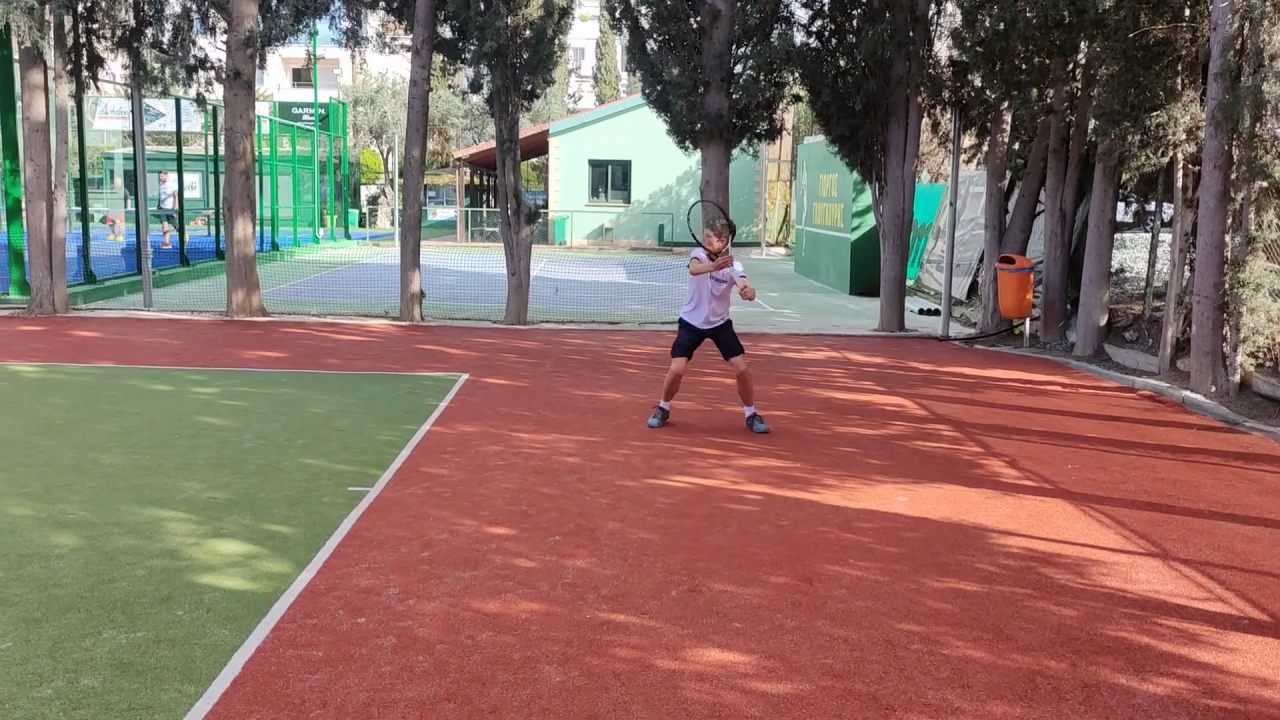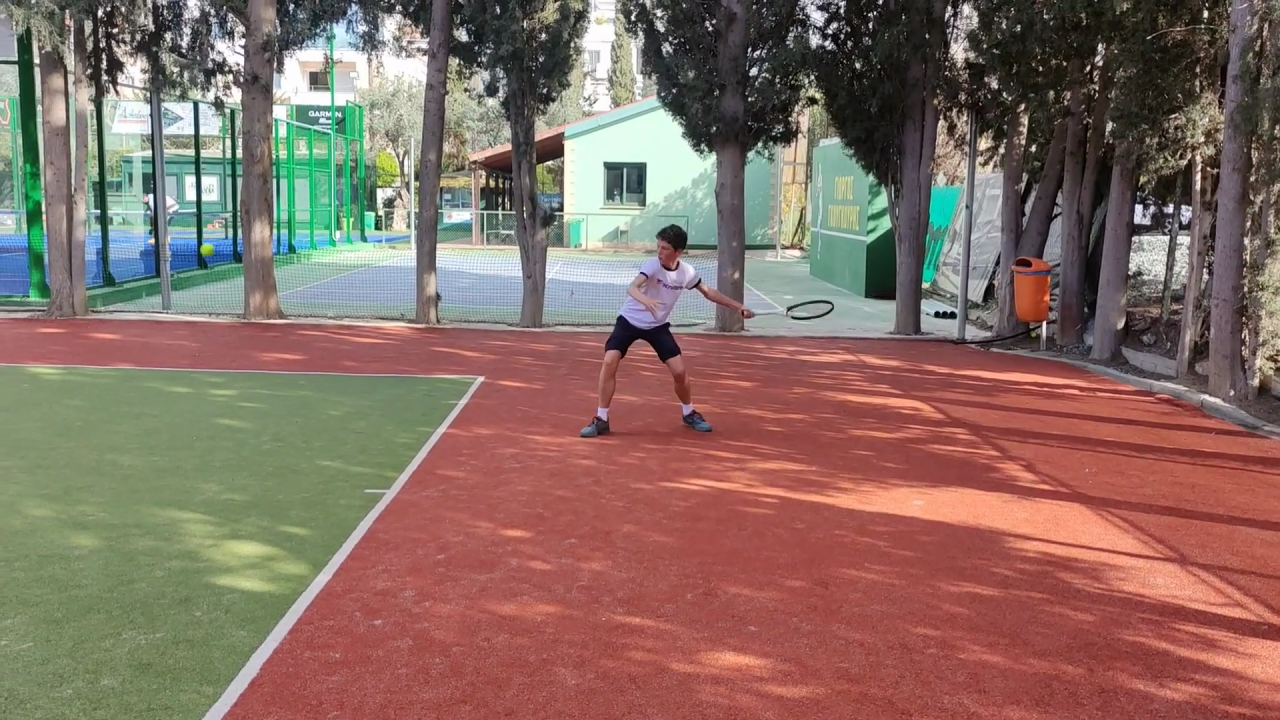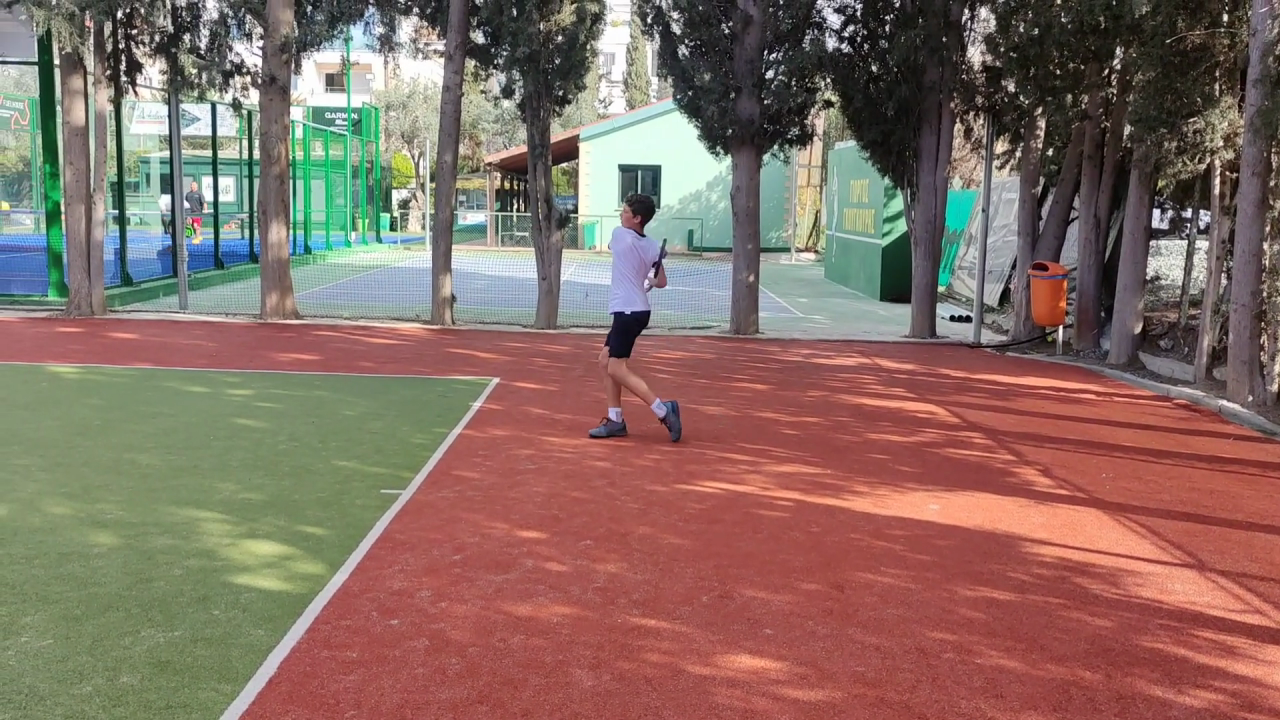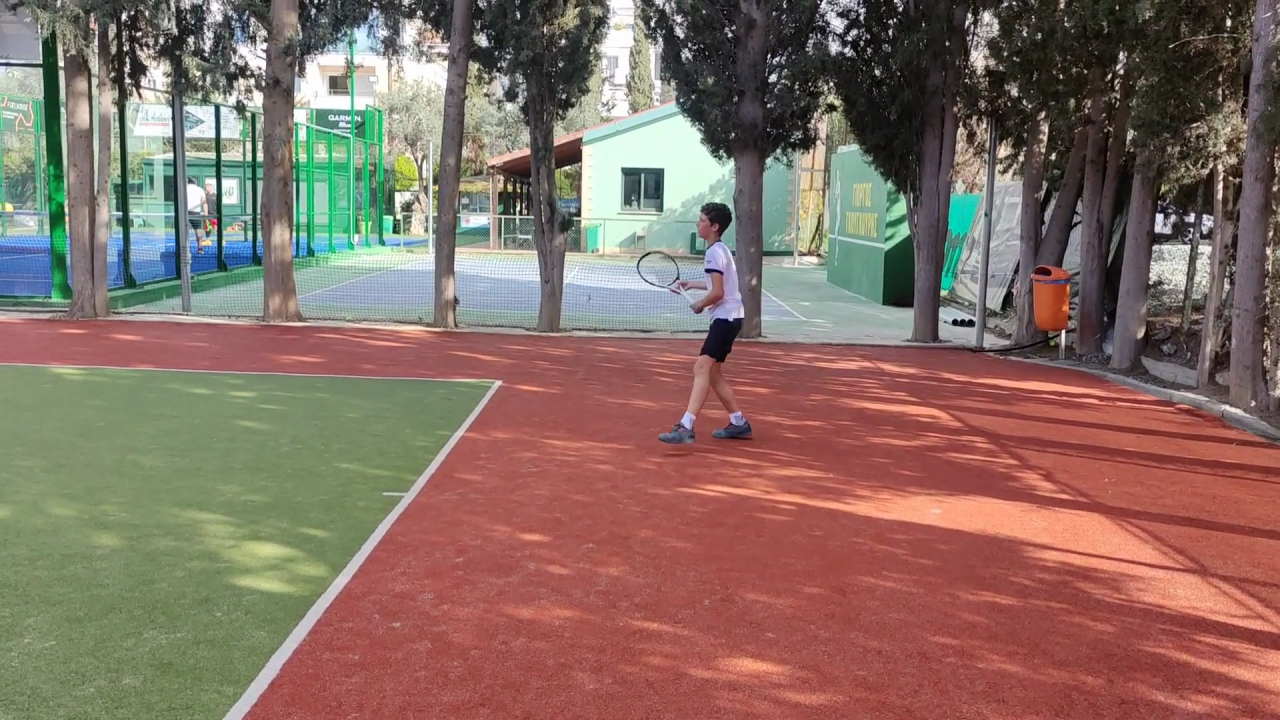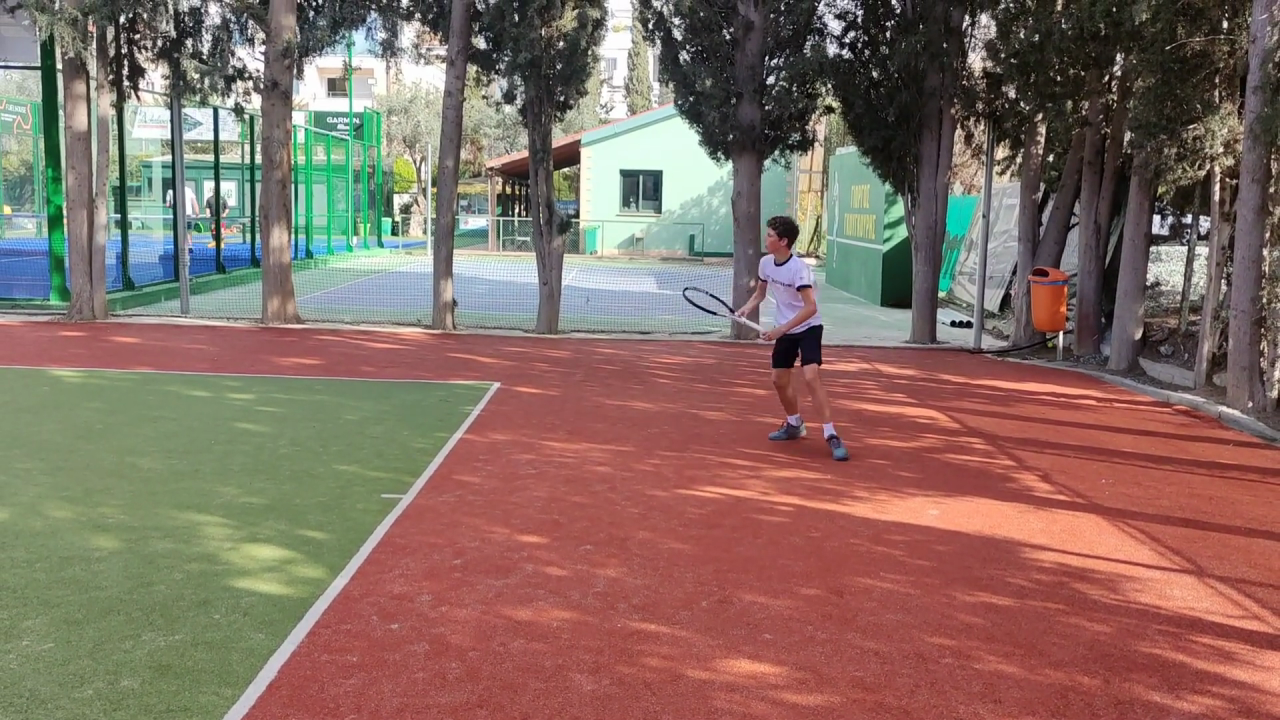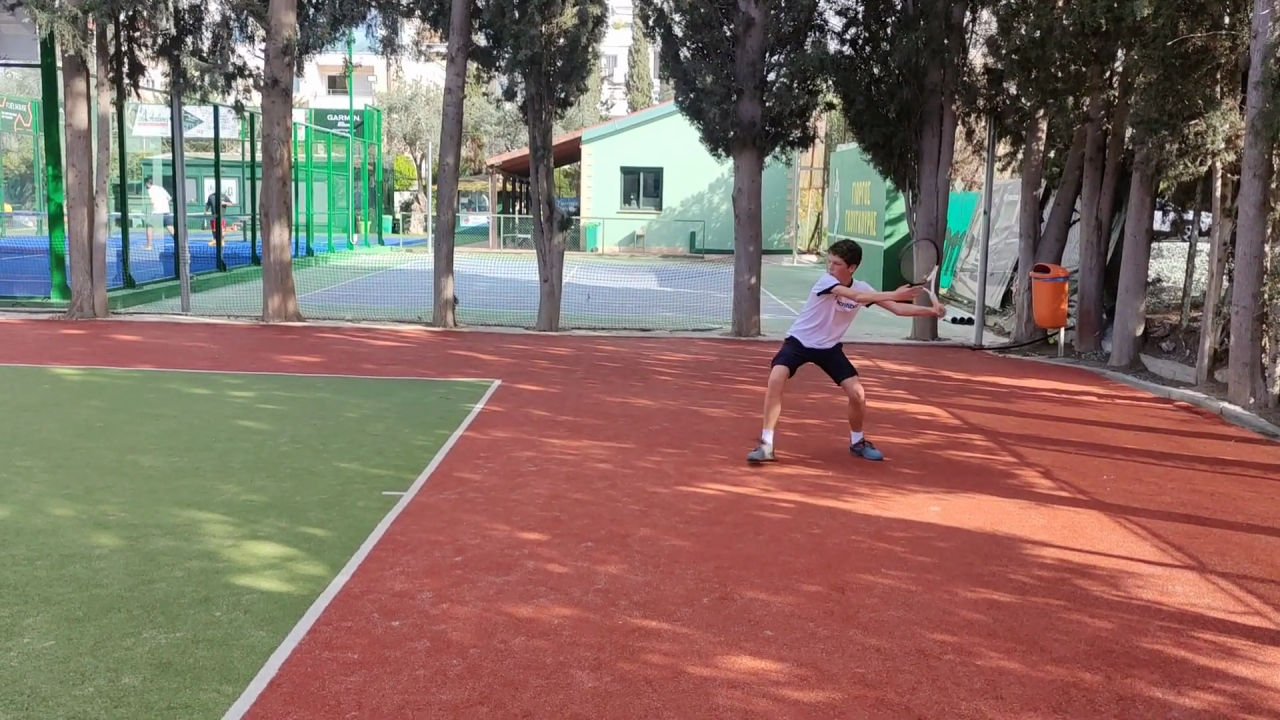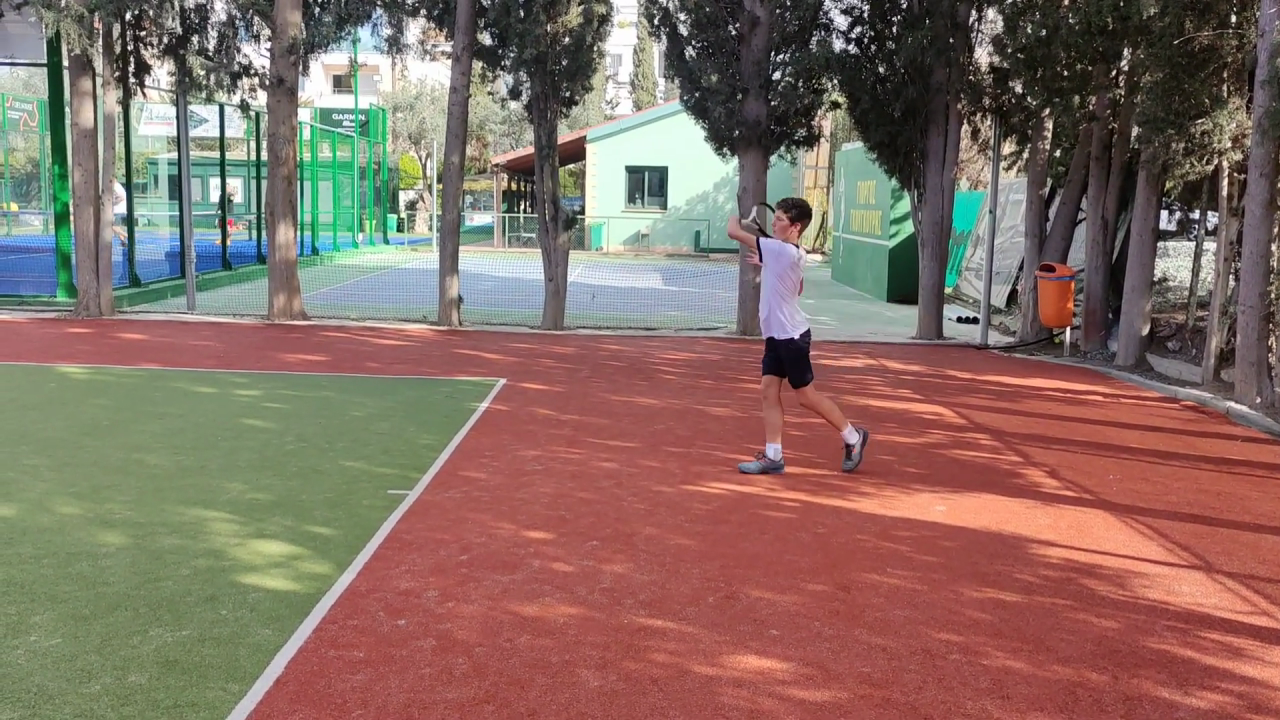
dt=0.7s
person 1, frame 1
left shoulder: (734, 267)
right shoulder: (699, 255)
left elbow: (744, 288)
right elbow: (694, 269)
left wrist: (748, 293)
right wrist: (714, 266)
left hip: (720, 323)
right hip: (691, 322)
left knee: (741, 369)
right knee: (676, 370)
left ankle: (751, 414)
right ankle: (663, 408)
person 1, frame 2
left shoulder: (687, 272)
right shoulder: (651, 265)
left elbow: (709, 293)
right elbow: (633, 288)
left wrist: (738, 307)
right wrist: (647, 301)
left hip: (657, 326)
right hip: (629, 320)
left knee: (679, 370)
right knee: (609, 362)
left ankle: (689, 413)
right ankle: (601, 419)
person 1, frame 3
left shoulder: (619, 234)
right shoulder: (653, 245)
right elbow: (661, 281)
left hip: (628, 311)
right hip: (639, 310)
left knee: (616, 368)
right knee: (607, 361)
left ankle: (663, 409)
right ankle: (616, 420)
person 1, frame 4
left shoulder: (714, 253)
right shoulder: (722, 251)
left elbow: (718, 294)
left wrist: (699, 305)
right wrist: (693, 284)
left hip: (725, 319)
right hip: (729, 318)
left knee: (702, 369)
right knee: (713, 373)
left ankle: (685, 427)
right ankle: (738, 423)
person 1, frame 5
left shoulder: (799, 268)
right shoulder: (766, 263)
left elbow: (810, 308)
right elbow: (760, 291)
left wrist: (780, 329)
right wrist: (747, 307)
left hip: (808, 328)
right hip: (784, 330)
left knee: (812, 377)
right knee: (780, 381)
left ankle: (831, 436)
right ankle: (794, 424)
person 1, frame 6
left shoulder: (863, 288)
right shoulder: (827, 281)
left elbow: (897, 308)
right elbow: (855, 296)
left wrist: (930, 310)
right wrist: (894, 294)
left hip: (828, 347)
right hip: (798, 341)
left knee: (857, 394)
right knee: (776, 380)
left ankle: (857, 441)
right ankle: (766, 444)
person 1, frame 7
left shoulder: (775, 248)
right shoulder: (794, 254)
left elbow: (734, 232)
left wrist: (734, 219)
left hip: (791, 336)
right hip: (778, 335)
left knee: (806, 395)
right knee: (768, 390)
left ankle: (853, 437)
right ankle: (773, 456)
